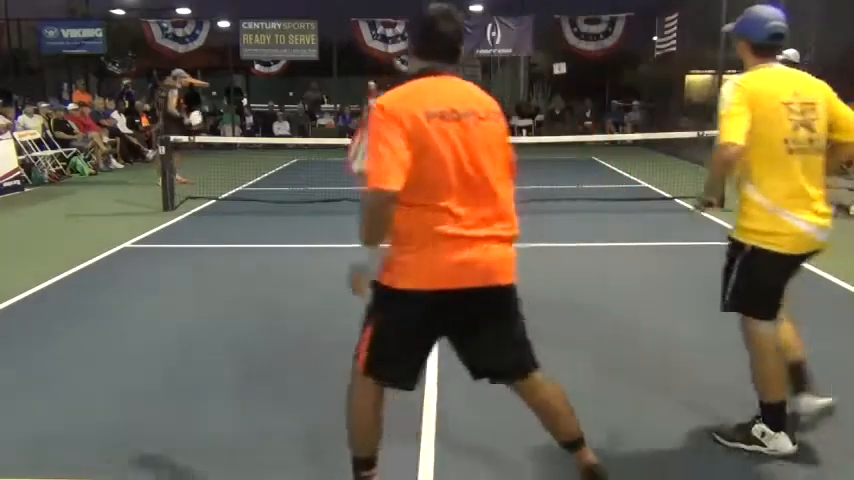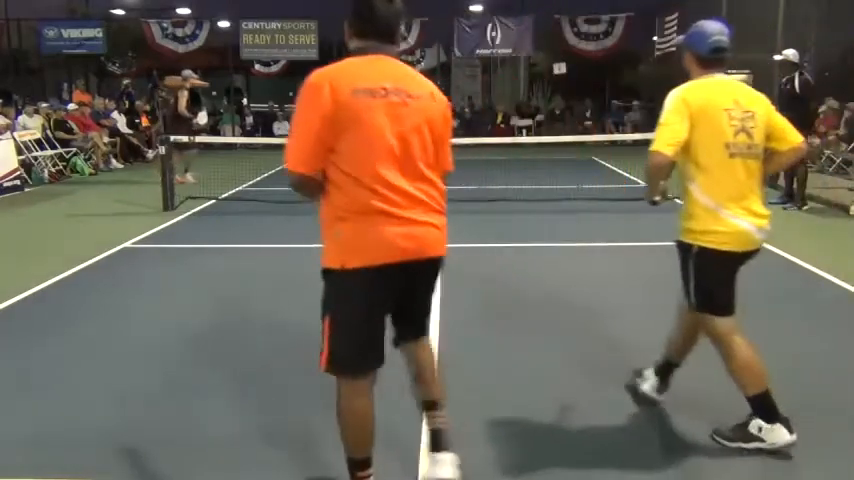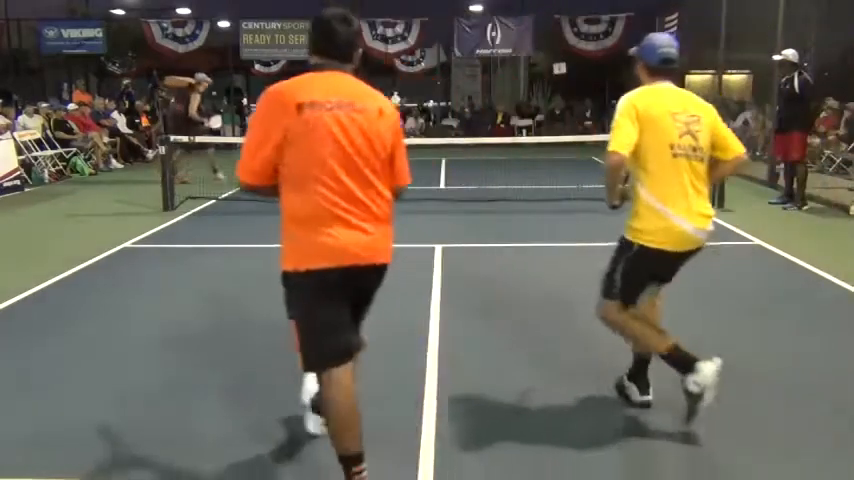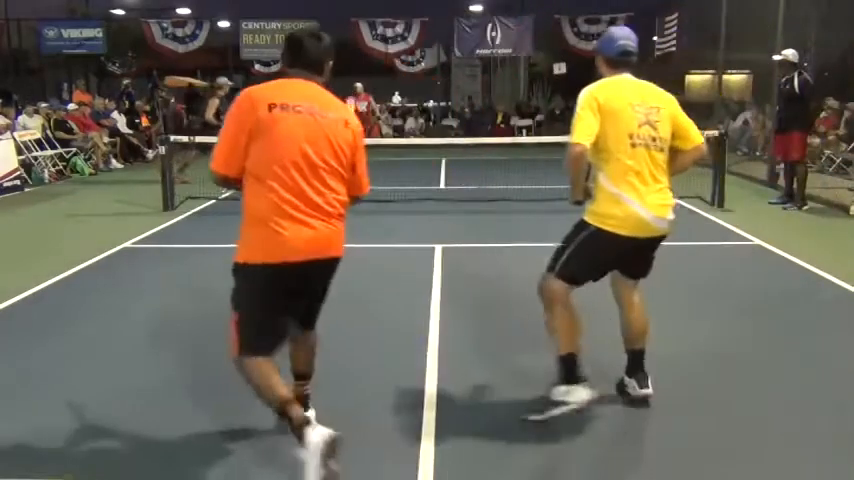
dt=0.2s
person 1, frame 1
left shoulder: (395, 106)
right shoulder: (489, 107)
left elbow: (380, 197)
left wrist: (366, 257)
left hip: (418, 273)
right hip: (491, 268)
left knee: (367, 378)
right knee: (524, 375)
person 1, frame 2
left shoulder: (325, 84)
right shoulder: (430, 91)
left elbow: (303, 177)
left hip: (360, 250)
right hip: (425, 242)
left knee: (355, 373)
right knee: (413, 339)
right ankle: (439, 440)
person 1, frame 3
left shoulder: (281, 98)
right shoulder: (382, 107)
left elbow: (252, 181)
right elbow: (395, 185)
left hip: (315, 253)
right hip: (372, 250)
left knee: (333, 365)
right knee: (341, 341)
right ankle: (326, 405)
person 1, frame 4
left shoulder: (253, 99)
right shoulder: (346, 116)
left elbow: (224, 175)
right elbow: (355, 190)
left hip: (268, 247)
right hip: (324, 245)
left knee: (253, 354)
right knee: (300, 325)
left ankle: (309, 431)
right ankle: (303, 408)
person 2, frame 1
left shoulder: (742, 87)
right shoulder: (814, 87)
left elbow: (730, 150)
left wrist: (710, 190)
left hip: (766, 230)
right hip: (812, 227)
left knee: (757, 324)
right knee: (767, 314)
left ankle: (773, 428)
right ankle: (806, 392)
person 2, frame 2
left shoulder: (685, 96)
right shoulder: (754, 98)
left elbow: (660, 157)
right elbow: (795, 148)
left wrist: (653, 189)
right wrist: (751, 175)
left hip: (710, 231)
right hip: (750, 227)
left knee: (720, 327)
right knee: (695, 305)
left ankle: (771, 423)
right ankle: (657, 379)
person 2, frame 3
left shoulder: (634, 102)
right shoulder: (701, 107)
left elbow: (616, 159)
right elbow: (737, 159)
left wrist: (614, 193)
left hip: (654, 229)
right hip: (697, 227)
left knee: (614, 310)
right knee: (642, 298)
left ankle: (695, 369)
right ankle: (638, 382)
person 2, frame 4
left shoulder: (595, 94)
right shoulder: (663, 97)
left elbow: (579, 151)
right elbow: (697, 147)
left wrist: (578, 190)
left hip: (614, 217)
right hip: (656, 217)
left knee: (553, 289)
right knee: (626, 289)
left ankle: (572, 383)
right ankle: (637, 378)
person 3, frame 1
left shoulder: (803, 80)
right shoulder: (786, 80)
left elbow: (810, 104)
left wrist: (805, 124)
right wrist: (779, 124)
left hip: (797, 127)
right hip: (786, 126)
left knee: (798, 162)
right knee: (787, 161)
left ankle: (801, 198)
right ankle: (788, 194)
person 3, frame 2
left shoulder: (803, 80)
right shoulder: (785, 81)
left elbow: (809, 105)
left wrist: (806, 125)
left hip: (797, 127)
left knee: (798, 161)
left ankle: (800, 200)
right ankle: (788, 194)
person 3, frame 3
left shoulder: (803, 80)
right shoulder: (784, 81)
left elbow: (809, 104)
left wrist: (807, 125)
right wrist: (778, 124)
left hip: (797, 127)
right hip: (784, 126)
left knee: (798, 161)
right knee: (787, 161)
left ankle: (800, 199)
right ankle: (788, 194)
person 3, frame 4
left shoulder: (803, 80)
right shoulder: (784, 81)
left elbow: (809, 104)
left wrist: (807, 125)
right wrist: (778, 124)
left hip: (797, 127)
right hip: (784, 126)
left knee: (798, 161)
right knee: (786, 161)
left ankle: (800, 199)
right ankle: (788, 194)
